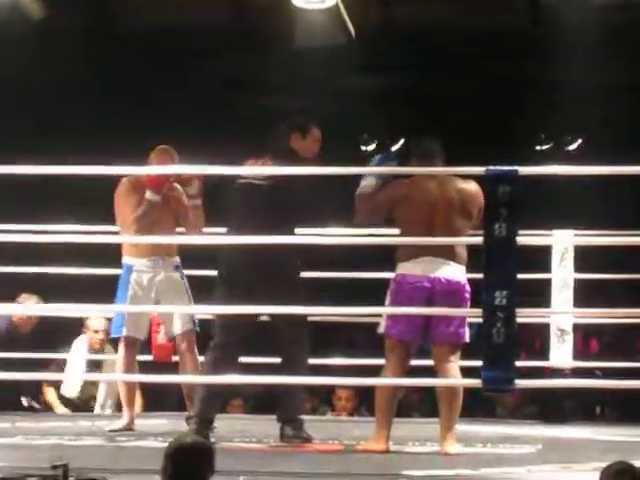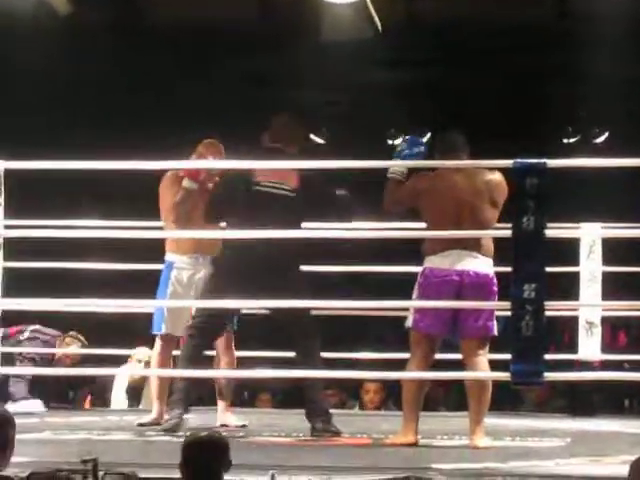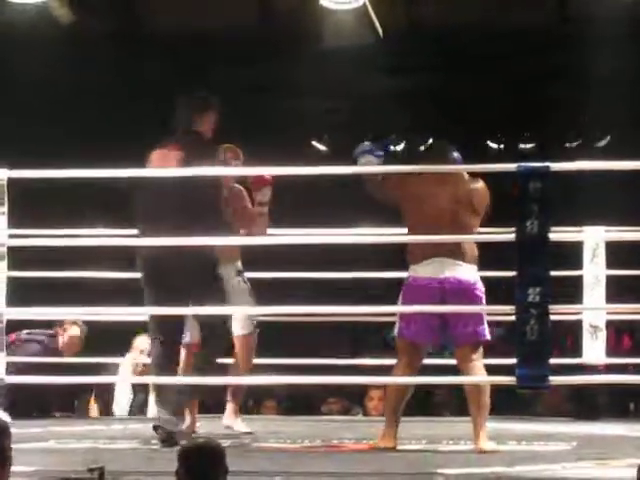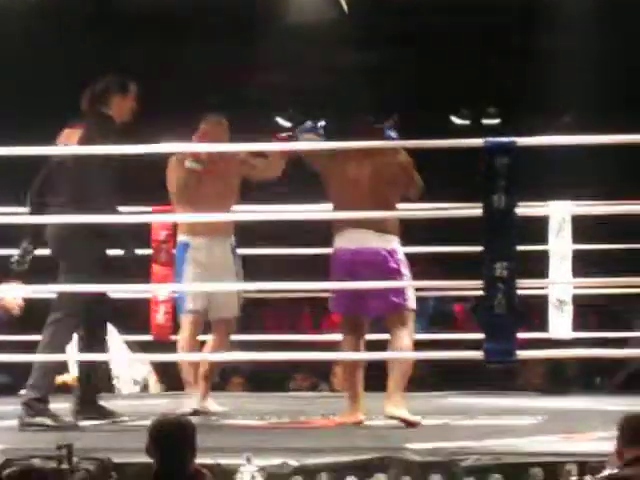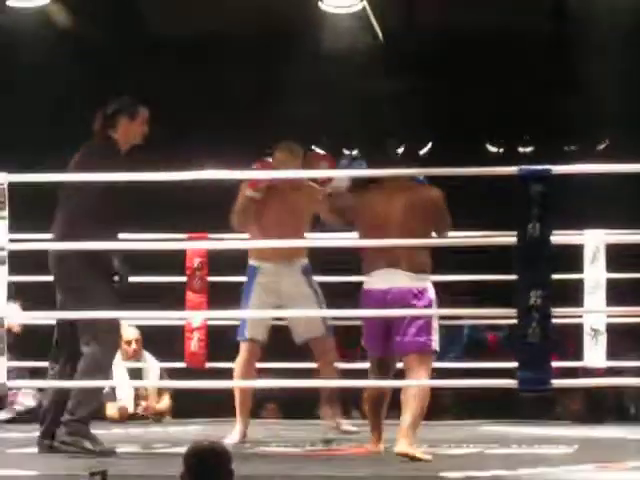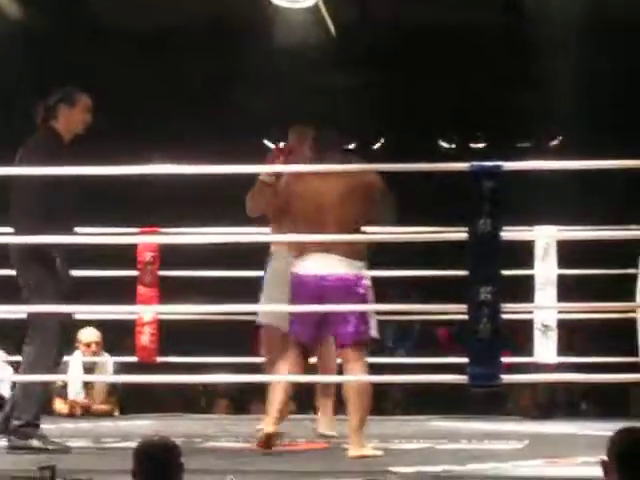
dt=0.4s
person 1, frame 1
left shoulder: (251, 166)
right shoulder: (291, 169)
right elbow: (300, 214)
left hip: (237, 262)
right hip: (273, 264)
left knee: (225, 343)
right knee: (293, 343)
left ankle: (200, 422)
right ankle: (291, 424)
person 1, frame 2
left shoulder: (243, 167)
right shoulder: (304, 176)
left elbow: (217, 209)
left hip: (236, 262)
right hip: (280, 267)
left knee: (198, 332)
right knee: (306, 338)
left ankle: (179, 407)
right ankle: (319, 417)
person 1, frame 3
left shoulder: (156, 155)
right shoulder: (202, 154)
left elbow: (140, 208)
right elbow: (208, 210)
right wrist: (229, 234)
left hip: (154, 254)
right hip: (191, 255)
left knee: (165, 341)
right knee: (212, 335)
left ankle: (169, 424)
right ankle: (173, 411)
person 1, frame 4
left shoulder: (72, 132)
right shoulder: (104, 134)
left elbow: (42, 186)
right elbow: (99, 193)
right wrist: (120, 234)
left hip: (63, 229)
right hip: (81, 233)
left knee: (94, 314)
right knee: (67, 316)
left ankle: (87, 399)
right ankle: (34, 405)
person 1, frame 5
left shoulder: (100, 156)
right shoulder: (100, 156)
right elbow: (81, 212)
left wrist: (106, 256)
right wrist: (110, 257)
left hip: (73, 258)
right hip: (80, 258)
left knee: (68, 347)
right knee: (103, 339)
left ankle: (51, 432)
right ankle: (75, 425)
person 1, frame 6
left shoulder: (52, 149)
right shoulder: (41, 148)
left wrist: (59, 253)
right wrist: (53, 252)
left hip: (45, 256)
right hip: (37, 255)
left knee: (42, 339)
right knee: (42, 340)
person 2, frame 1
left shoulder: (400, 189)
right shoulder: (470, 190)
left elbow: (363, 214)
left wrist: (369, 181)
left hip: (412, 275)
right hip: (452, 277)
left knee: (395, 358)
right knee: (448, 359)
left ankle: (380, 436)
right ankle: (448, 438)
person 2, frame 2
left shoulder: (425, 182)
right shoulder: (495, 181)
left elbow: (390, 204)
left wrist: (399, 166)
left hip: (439, 269)
right hip: (480, 270)
left knee: (421, 352)
right knee: (476, 353)
left ankle: (408, 428)
right ankle: (477, 432)
person 2, frame 3
left shoulder: (409, 186)
right shoulder: (477, 189)
left elbow: (376, 187)
left wrist: (367, 161)
left hip: (423, 278)
right hip: (464, 277)
left knee: (407, 359)
right knee: (472, 359)
left ankle: (389, 434)
right ankle: (481, 436)
person 2, frame 4
left shoulder: (333, 162)
right shoulder: (395, 160)
left elbow: (311, 155)
right elbow: (414, 190)
left wrist: (307, 136)
left hip: (345, 249)
right hip: (382, 248)
left knee: (353, 331)
right knee: (402, 325)
left ankle: (353, 408)
right ankle: (395, 399)
person 2, frame 5
left shoulder: (361, 200)
right shoulder: (429, 196)
left elbow: (335, 206)
right elbow: (444, 229)
left hip: (375, 288)
right hip: (413, 287)
left knee: (380, 366)
right knee: (418, 367)
left ankle: (375, 439)
right ankle: (405, 438)
person 2, frame 6
left shoulder: (293, 183)
right shoulder: (366, 181)
left elbow: (280, 215)
right elbow: (384, 216)
left hip: (306, 272)
right hip: (346, 273)
left knee: (294, 350)
right knee: (354, 357)
left ankle: (271, 421)
right ankle: (356, 441)
person 3, frame 1
left shoulder: (175, 191)
right shoulder: (129, 186)
left elbow: (195, 230)
right elbow: (136, 226)
left wrist: (194, 193)
right wrist: (153, 191)
left hip: (170, 268)
right hip: (137, 270)
left knee: (187, 340)
right knee: (128, 342)
left ankle: (194, 409)
right ankle: (128, 415)
person 3, frame 2
left shoulder: (220, 187)
right shoulder: (173, 179)
right elbow: (175, 217)
right wrist: (192, 180)
left hip: (211, 266)
right hip: (179, 265)
left knee: (224, 338)
right knee: (165, 338)
left ankle: (224, 409)
right ankle: (158, 409)
person 3, frame 3
left shoulder: (238, 192)
left elbow: (257, 232)
left wrist: (262, 196)
right wrist: (219, 189)
left hip: (231, 272)
left knee: (246, 340)
right knee: (190, 347)
left ankle: (232, 410)
right ankle: (190, 417)
person 3, frame 4
left shoulder: (235, 161)
right shoulder: (180, 160)
left elbow: (271, 170)
right elbow: (179, 197)
right wrist: (194, 160)
left hip: (224, 247)
right hip: (193, 248)
left knee: (224, 326)
right knee: (192, 319)
left ankle: (202, 390)
right ankle: (193, 390)
person 3, frame 5
left shoulder: (309, 191)
right shoulder: (252, 185)
left elbow: (338, 218)
right elbow: (239, 224)
right wrist: (254, 188)
left hip: (296, 272)
right hip: (262, 272)
left knee: (324, 343)
right knee: (249, 347)
left ankle: (331, 409)
right ankle: (241, 424)
person 3, frame 6
right shoulder: (278, 177)
right elbow: (253, 209)
right wrist: (270, 172)
right hip: (281, 259)
left knee: (323, 337)
right knee: (270, 333)
left ankle: (325, 414)
